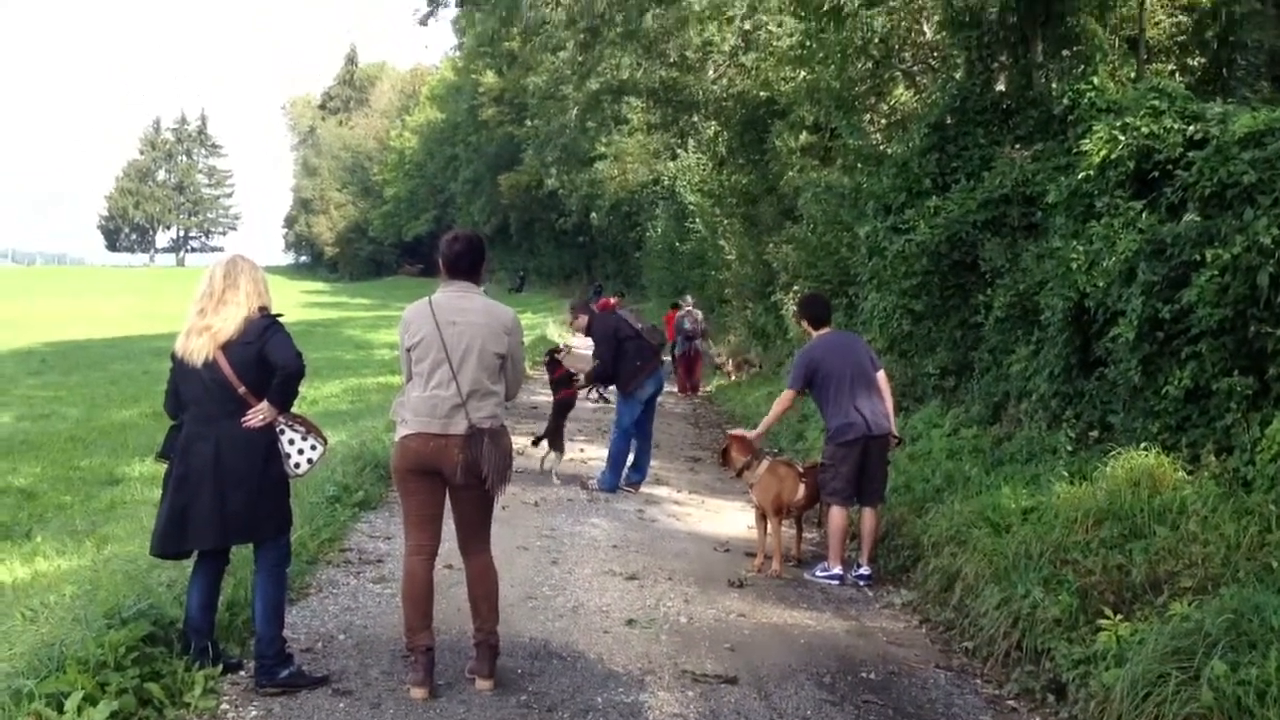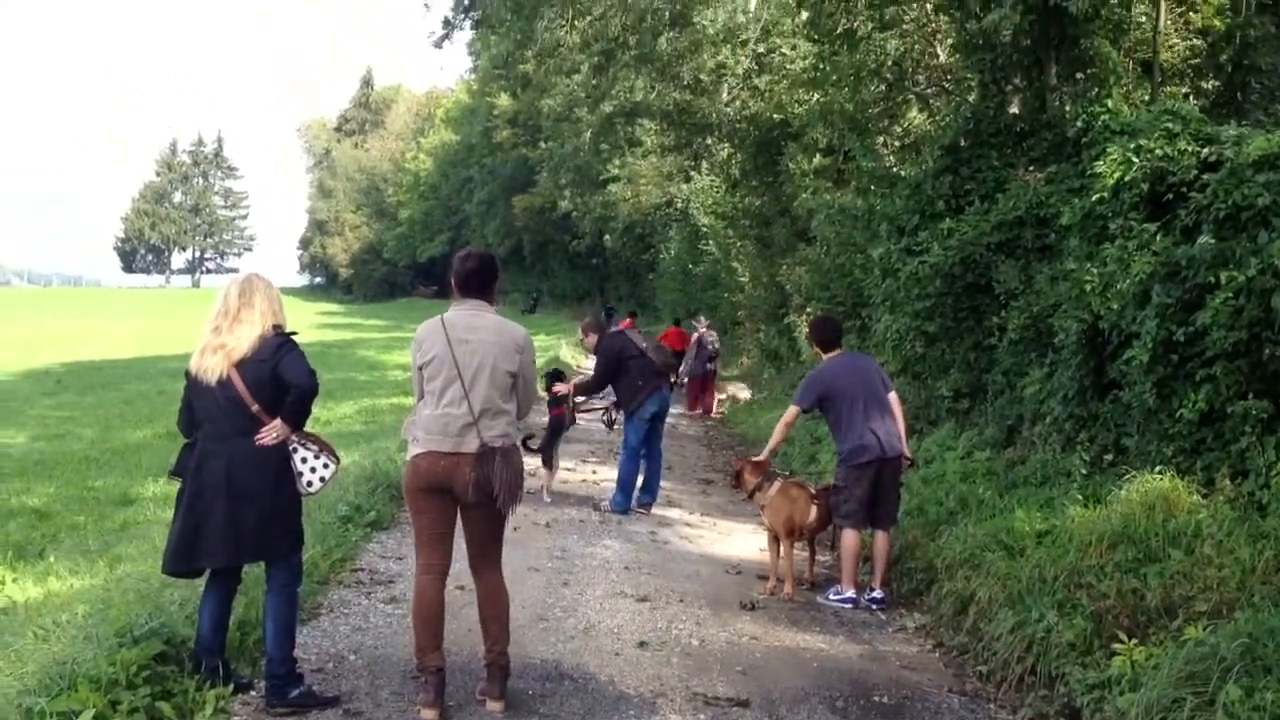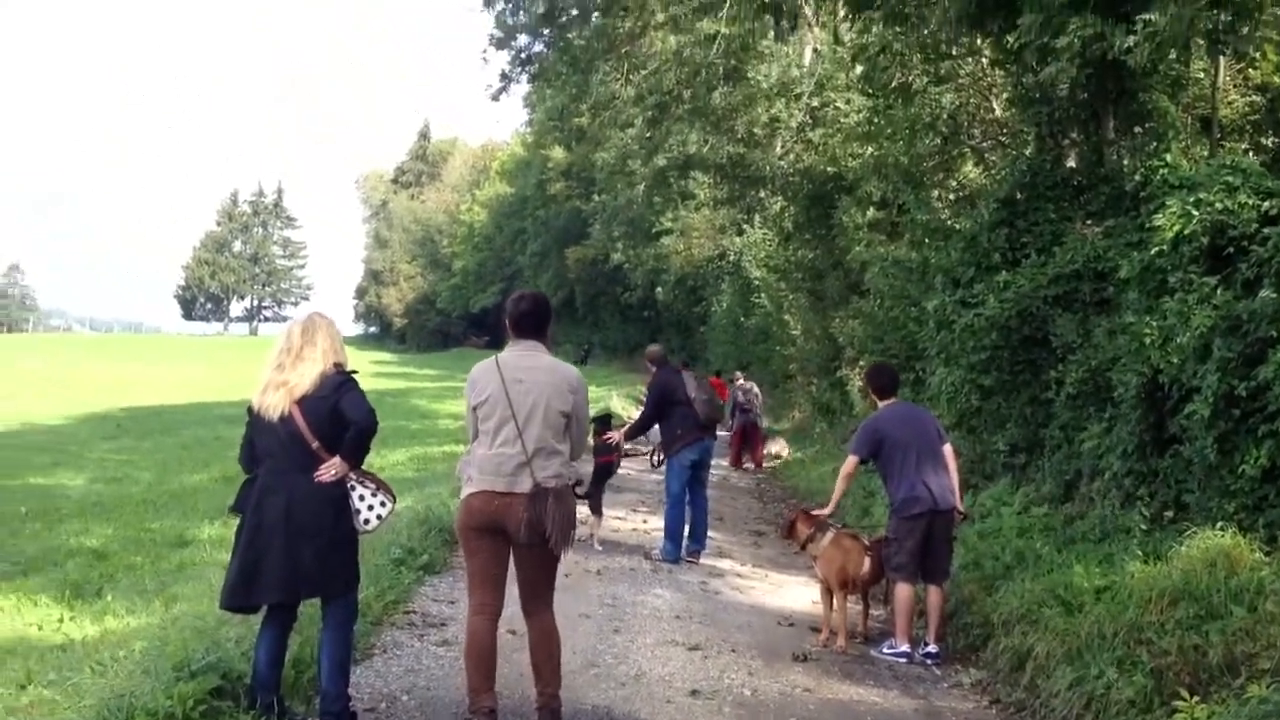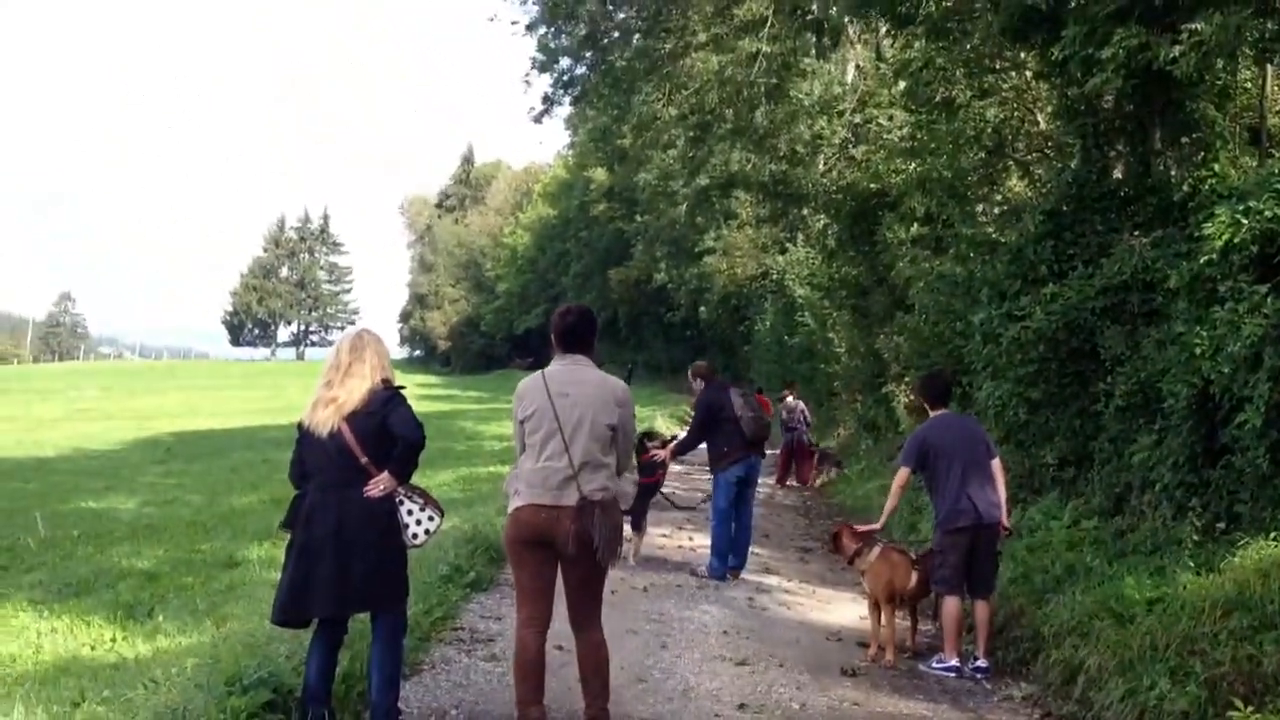
dt=0.7s
person 1, frame 1
left shoulder: (415, 314)
right shoulder: (504, 319)
left elbow: (408, 378)
right elbow: (512, 387)
left hip: (417, 439)
right hip: (477, 442)
left knee: (419, 549)
right knee: (477, 549)
left ankle: (421, 661)
right ankle: (485, 656)
person 1, frame 2
left shoulder: (427, 332)
right shoulder: (515, 337)
left elbow: (419, 396)
right elbow: (524, 405)
left hip: (429, 457)
right hip: (489, 461)
left knee: (430, 568)
right knee: (488, 568)
left ankle: (431, 681)
right ankle: (495, 677)
person 1, frame 3
left shoulder: (481, 373)
right shoulder: (569, 378)
left elbow: (473, 436)
right elbow: (578, 446)
left hip: (483, 497)
right hip: (542, 501)
left knee: (482, 608)
right knee: (539, 609)
person 1, frame 4
left shoulder: (528, 387)
right shoulder: (615, 391)
left elbow: (519, 450)
right elbow: (624, 460)
left hip: (530, 510)
right hip: (590, 514)
left knee: (530, 622)
right knee: (587, 623)
person 2, frame 1
left shoulder: (188, 339)
right shoulder: (261, 328)
left elbow: (173, 406)
right elbow: (291, 365)
right wrist: (275, 406)
left hip: (199, 461)
right hip: (249, 461)
left knee: (210, 554)
right knee: (271, 558)
left ankle: (199, 652)
right ankle: (272, 666)
person 2, frame 2
left shoulder: (203, 357)
right shoulder: (275, 346)
left elbow: (187, 423)
right elbow: (305, 383)
right wrist: (288, 423)
left hip: (212, 478)
right hip: (262, 479)
left knee: (222, 573)
right knee: (282, 576)
left ankle: (209, 670)
right ankle: (282, 686)
person 2, frame 3
left shoulder: (265, 394)
right shoulder: (335, 385)
left elbow: (248, 459)
right elbow: (365, 422)
right wrist: (347, 460)
left hip: (272, 514)
right hip: (320, 514)
left knee: (279, 608)
right knee: (337, 612)
person 2, frame 4
left shoulder: (316, 410)
right shoulder: (384, 400)
left elbow: (298, 474)
right elbow: (412, 437)
right wrist: (395, 475)
left hip: (321, 528)
right hip: (370, 528)
left knee: (330, 623)
right knee: (387, 625)
person 3, frame 1
left shoulder: (809, 354)
right shoulder: (857, 341)
left elbow: (785, 401)
right elbow: (883, 383)
left wrist: (756, 432)
right wrist: (892, 426)
left hip: (845, 432)
right hip: (878, 429)
left knee: (838, 501)
right knee: (870, 502)
left ankle: (833, 568)
right ankle: (864, 567)
person 3, frame 2
left shoulder: (819, 377)
right shoulder: (868, 362)
left elbow: (787, 420)
right elbow: (895, 403)
left wrist: (765, 456)
right wrist: (904, 446)
left hip: (859, 454)
right hip: (890, 451)
left knee: (851, 523)
right knee: (882, 525)
left ankle: (847, 591)
right ankle: (877, 591)
person 3, frame 3
left shoulder: (873, 425)
right shoulder: (923, 414)
left elbow: (848, 470)
right elbow: (950, 455)
left wrist: (830, 507)
right wrist: (957, 499)
left hip: (910, 506)
right hip: (943, 504)
left knee: (904, 576)
right knee: (936, 578)
left ankle: (901, 645)
right ankle: (931, 645)
person 3, frame 4
left shoulder: (923, 435)
right shoulder: (973, 425)
left elbow: (900, 482)
right elbow: (997, 470)
left wrist: (881, 521)
right wrist: (1003, 513)
left hip: (954, 520)
right hip: (988, 518)
left knee: (950, 591)
right knee: (982, 592)
left ankle: (950, 659)
right ankle: (980, 659)
person 4, frame 1
left shoulder: (600, 327)
right shoulder: (608, 321)
left elbow: (605, 365)
left wrist: (587, 379)
right wrist: (600, 381)
left hip: (638, 379)
right hip: (653, 374)
left knee: (622, 431)
right knee: (643, 431)
left ankle: (608, 481)
right ankle: (634, 479)
person 4, frame 2
left shoulder: (607, 346)
right shoulder: (619, 340)
left elbow: (598, 382)
left wrist: (571, 389)
left hip: (644, 397)
right hip: (661, 391)
left knee: (631, 451)
right knee: (652, 450)
left ankle: (620, 503)
right ankle: (646, 501)
person 4, frame 3
left shoulder: (659, 381)
right shoulder: (685, 376)
left elbow: (649, 417)
left wrist: (625, 434)
left hip: (684, 444)
right hip: (705, 439)
left knee: (675, 499)
right knee: (698, 496)
left ankle: (670, 552)
right ankle: (694, 549)
person 4, frame 4
left shoulder: (706, 398)
right shoulder: (731, 393)
left elbow: (696, 435)
left wrist: (672, 452)
left hip: (730, 461)
right hip: (753, 457)
left knee: (721, 516)
right knee: (743, 514)
left ankle: (717, 568)
right ankle: (735, 566)
